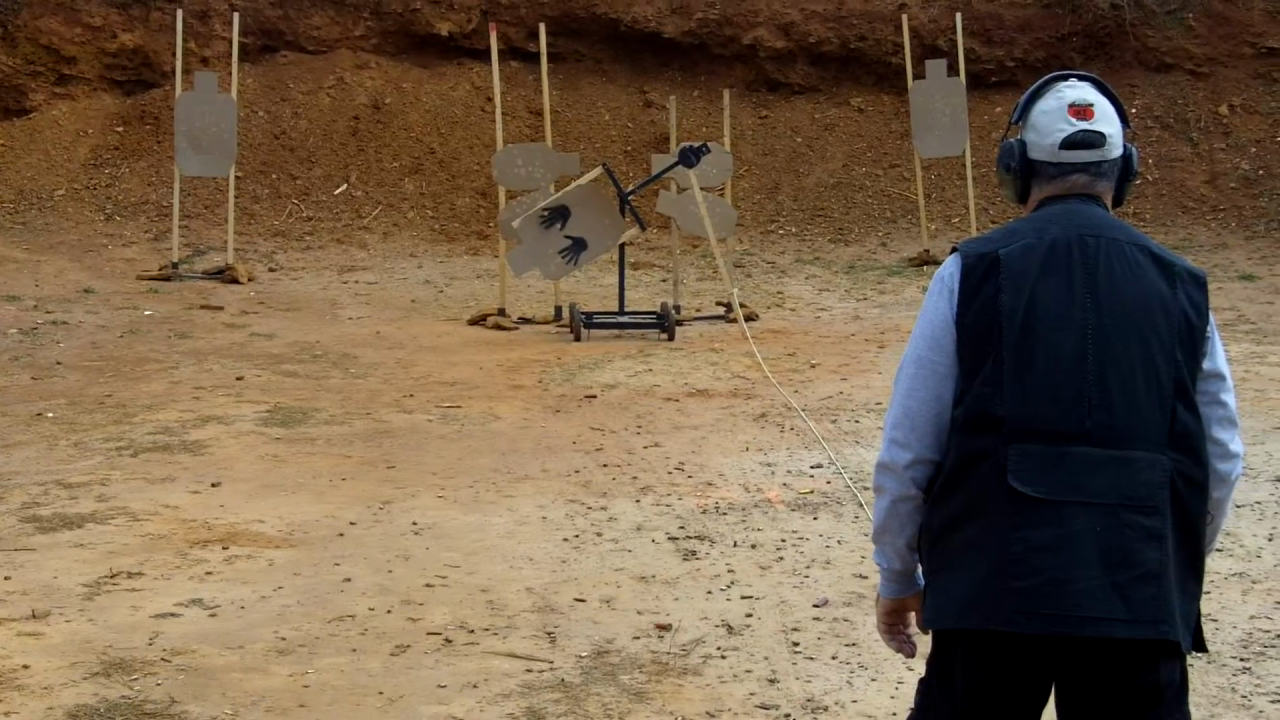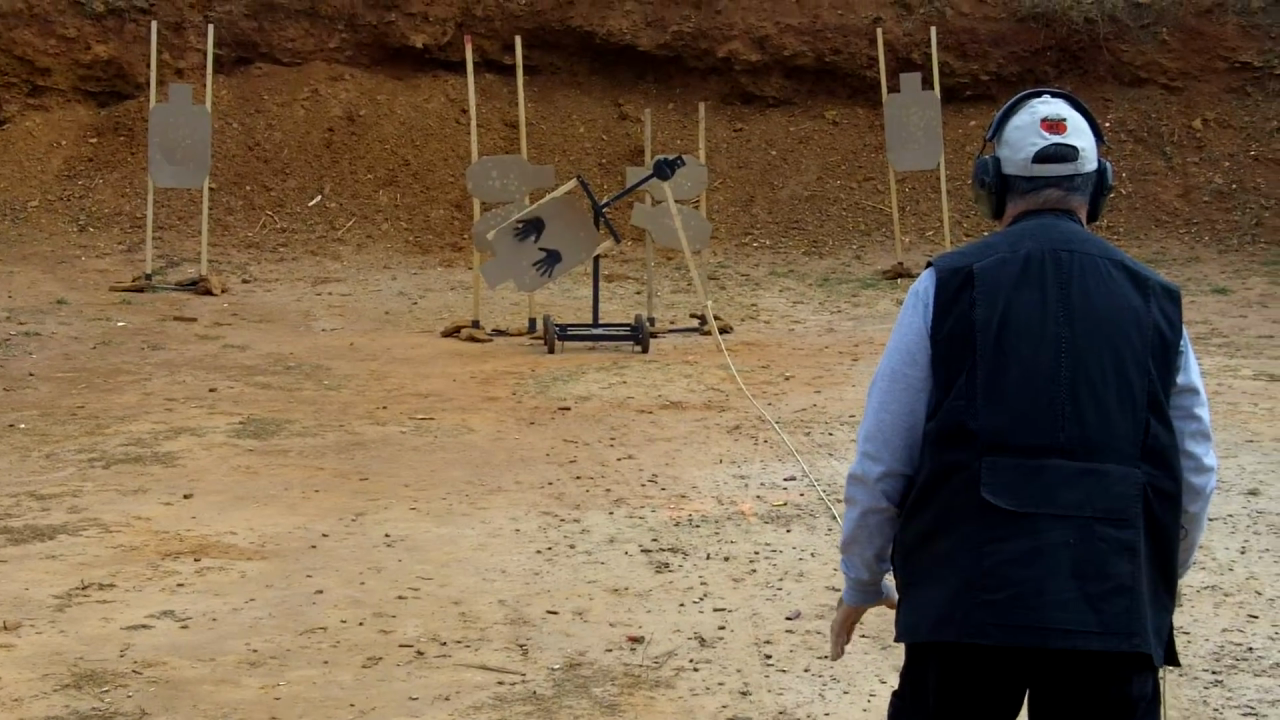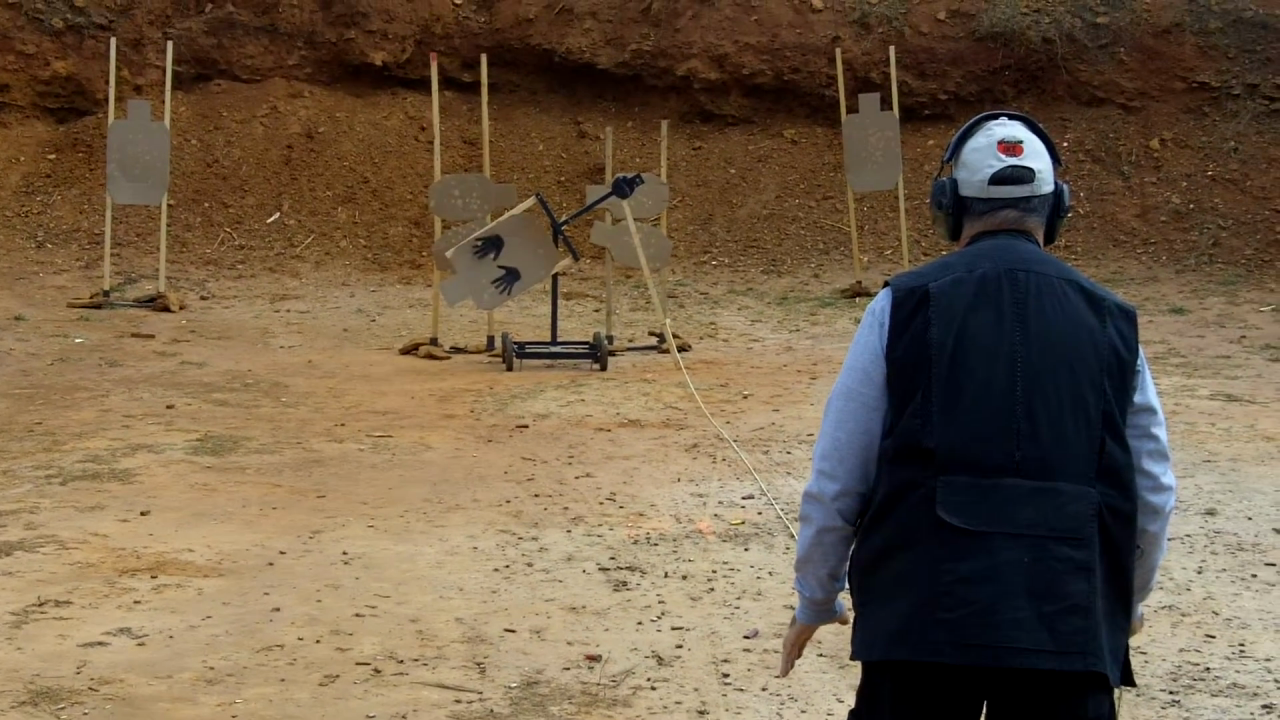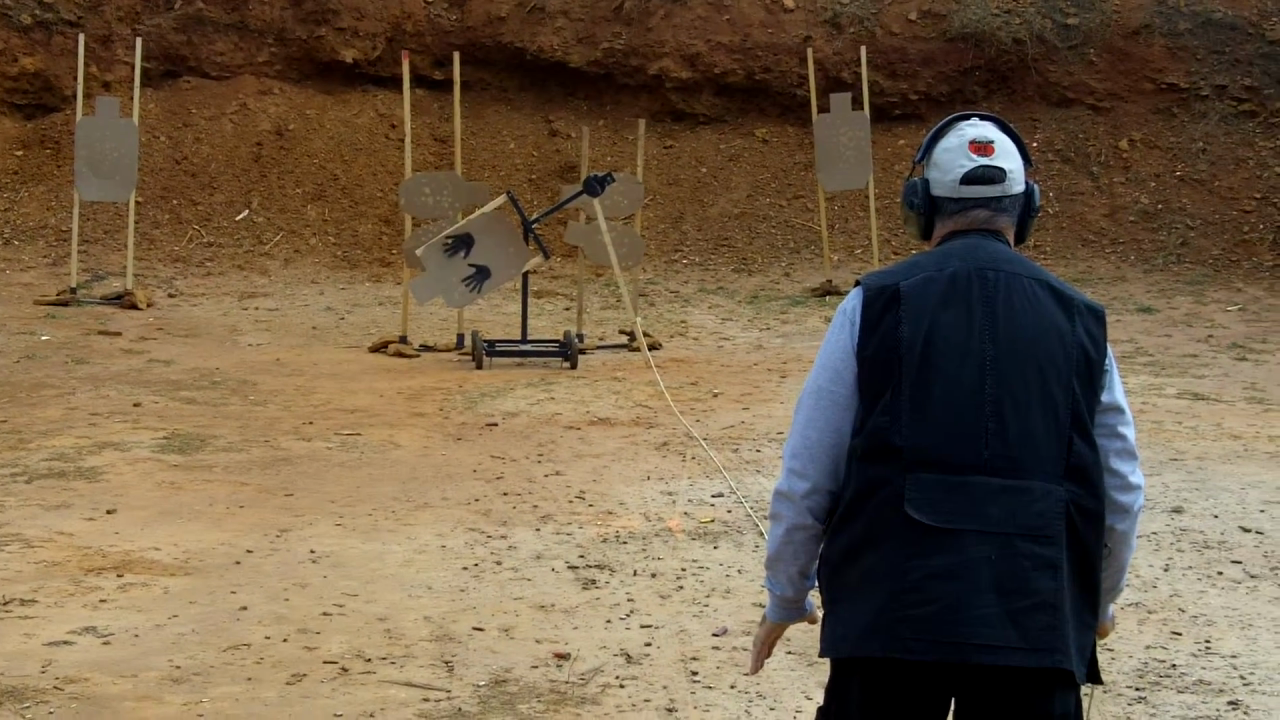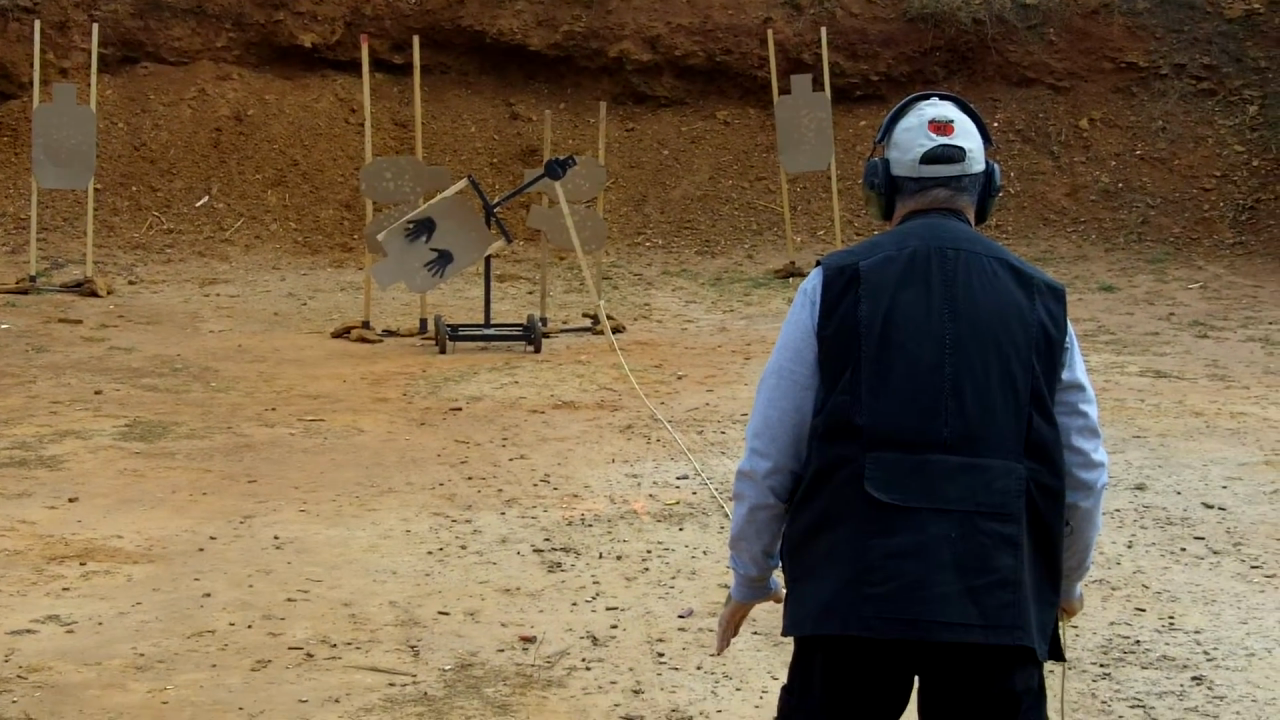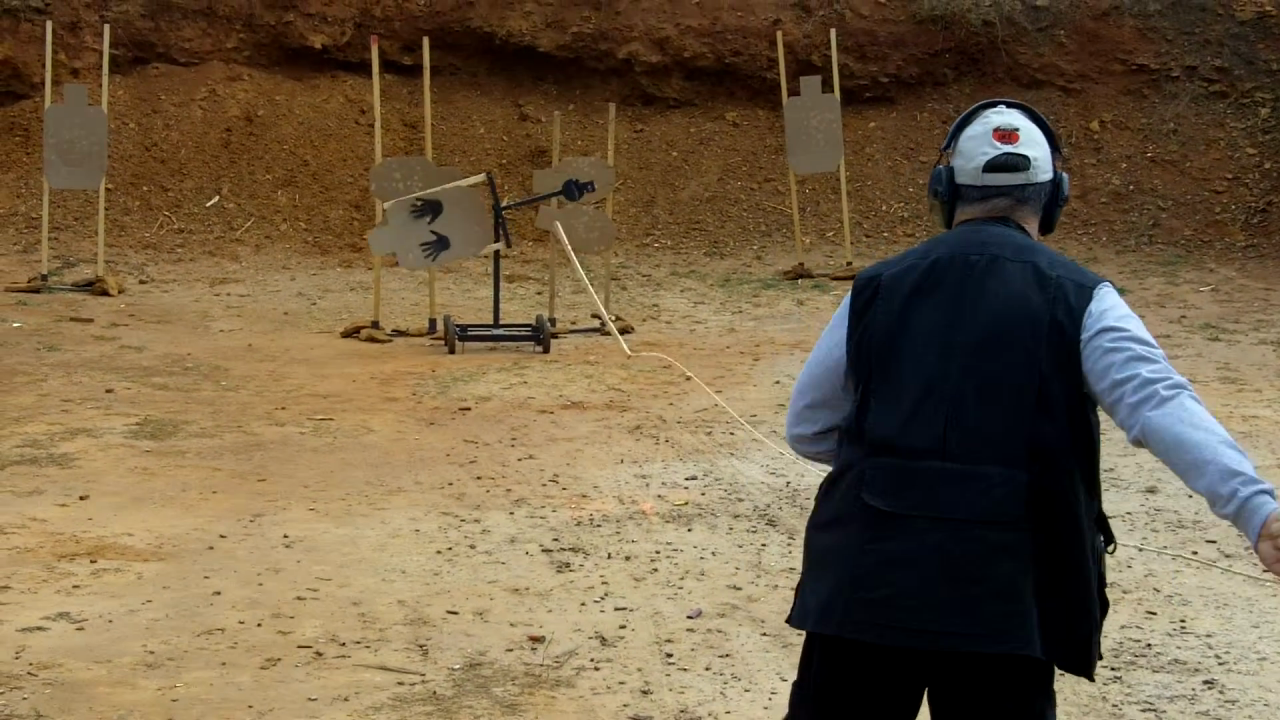
dt=0.7s
person 1, frame 1
left shoulder: (974, 271)
right shoulder: (1181, 286)
left elbow: (908, 449)
right elbow: (1220, 460)
left wrist: (898, 575)
right wrist: (1177, 570)
left hip: (992, 588)
right hip: (1139, 595)
person 1, frame 2
left shoulder: (948, 286)
right shoulder: (1156, 301)
left elbow: (881, 462)
right elbow: (1194, 474)
left wrist: (862, 580)
right wrist: (1157, 583)
left hip: (966, 599)
right hip: (1112, 607)
person 1, frame 3
left shoulder: (904, 305)
right shoulder: (1111, 321)
left elbow: (836, 481)
right elbow: (1153, 492)
left wrist: (815, 598)
right wrist: (1124, 600)
left hip: (921, 617)
right hip: (1068, 623)
person 1, frame 4
left shoulder: (876, 304)
right shoulder: (1079, 320)
left elbow: (806, 479)
right elbow: (1120, 492)
left wrist: (785, 597)
right wrist: (1097, 601)
left hip: (891, 612)
right hip: (1035, 618)
person 1, frame 5
left shoulder: (836, 283)
right shoulder: (1040, 299)
left elbow: (768, 458)
right elbow: (1083, 469)
left wrist: (750, 576)
right wrist: (1066, 579)
left hip: (855, 586)
right hip: (996, 592)
person 1, frame 6
left shoulder: (878, 289)
right shoulder: (1079, 299)
left elbow: (807, 427)
right elbow: (1160, 403)
left hip: (866, 583)
right hip: (1001, 597)
